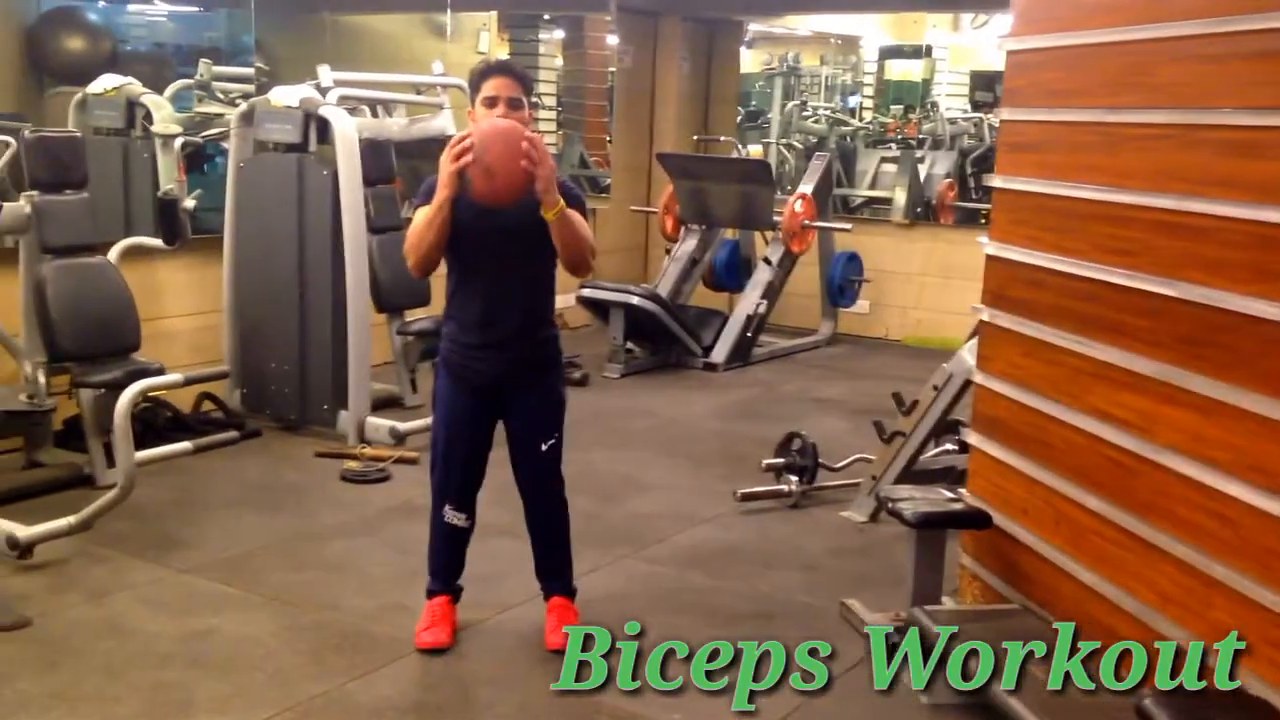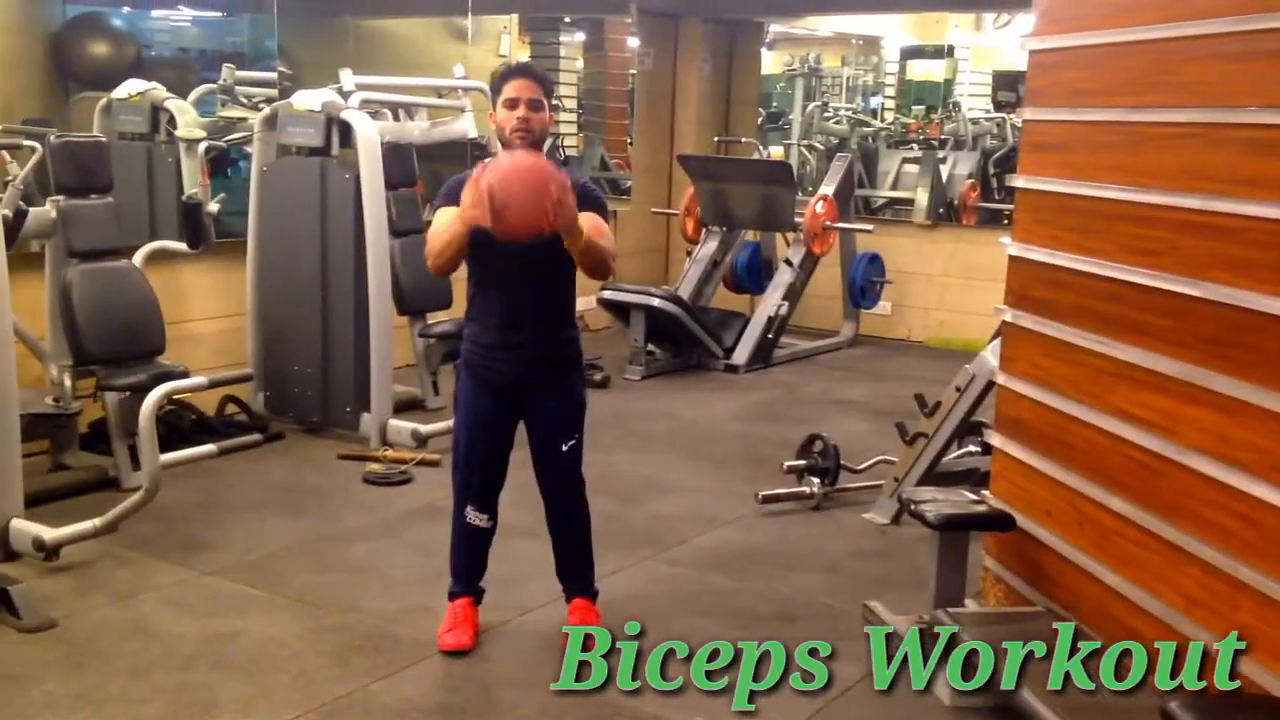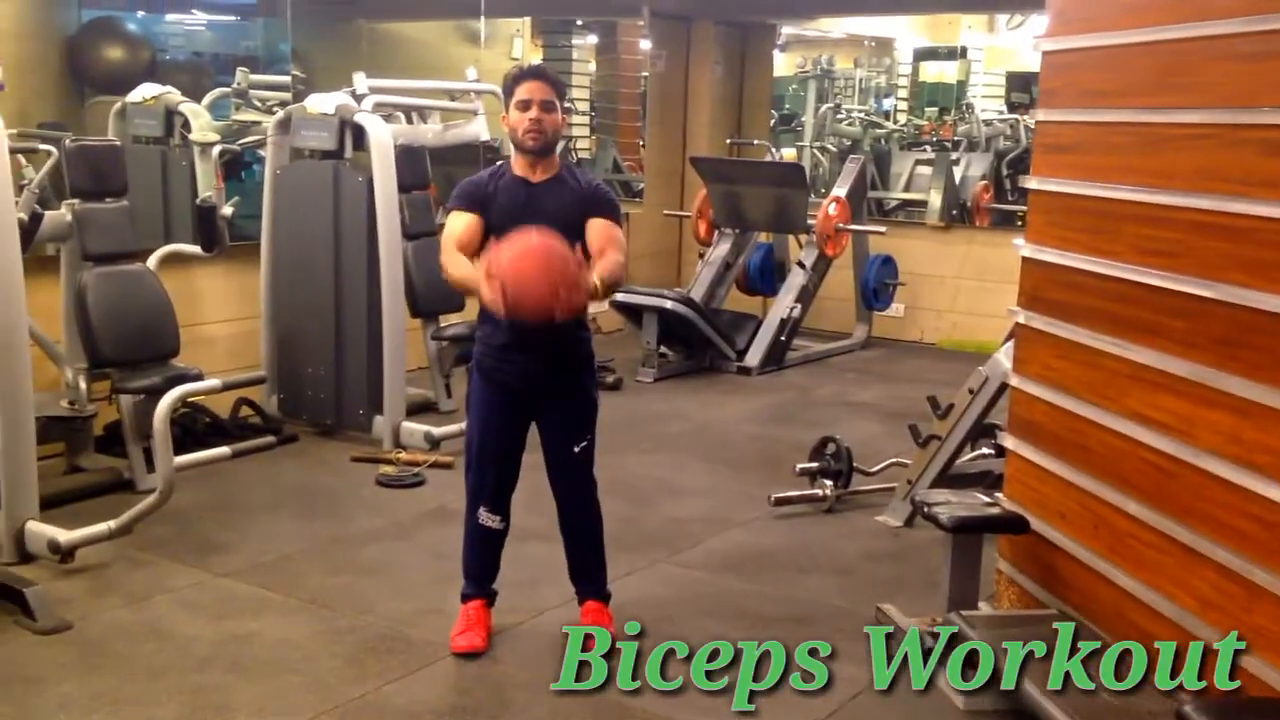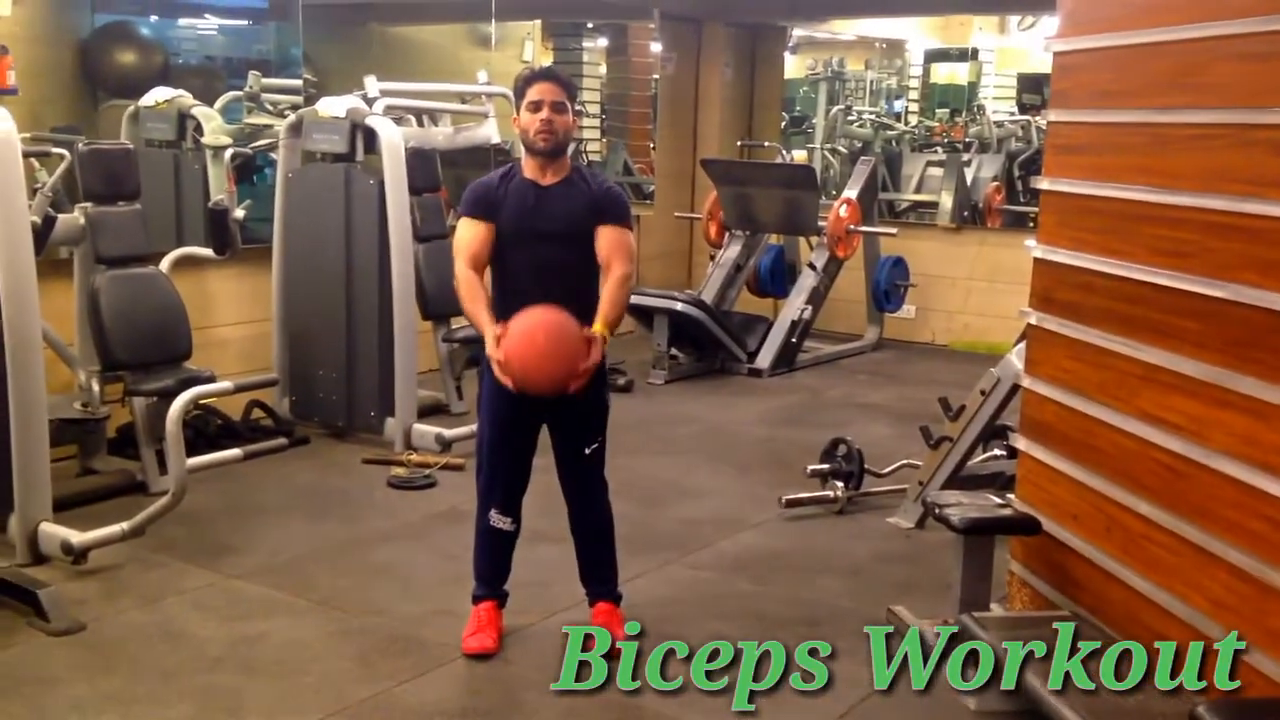
dt=0.3s
person 1, frame 1
left shoulder: (557, 188)
right shoulder: (442, 185)
left elbow: (582, 262)
right elbow: (417, 262)
left wrist: (547, 196)
right wrist: (446, 193)
left hip: (535, 364)
right hip: (464, 363)
left knee: (544, 485)
right knee: (452, 486)
left ankle: (560, 597)
right ankle: (441, 596)
person 1, frame 2
left shoulder: (578, 190)
right shoulder: (463, 187)
left elbow: (605, 261)
right elbow: (435, 257)
left wrist: (572, 232)
right wrist: (468, 222)
left hip: (556, 365)
right hip: (485, 363)
left knee: (565, 485)
right knee: (474, 486)
left ankle: (581, 598)
right ankle: (463, 598)
person 1, frame 3
left shoulder: (590, 193)
right shoulder: (477, 190)
left elbow: (615, 262)
right elbow: (450, 258)
left wrist: (591, 283)
right wrist: (479, 279)
left hip: (568, 366)
right hip: (497, 364)
left knee: (576, 487)
right knee: (487, 487)
left ankle: (594, 600)
right ankle: (476, 599)
person 1, frame 4
left shoulder: (602, 196)
right shoulder: (487, 192)
left elbow: (619, 270)
right elbow: (467, 269)
left wrist: (599, 332)
right wrist: (490, 331)
left hip: (580, 366)
right hip: (507, 364)
left knee: (587, 488)
right knee: (498, 488)
left ankle: (605, 602)
right ankle: (487, 601)
